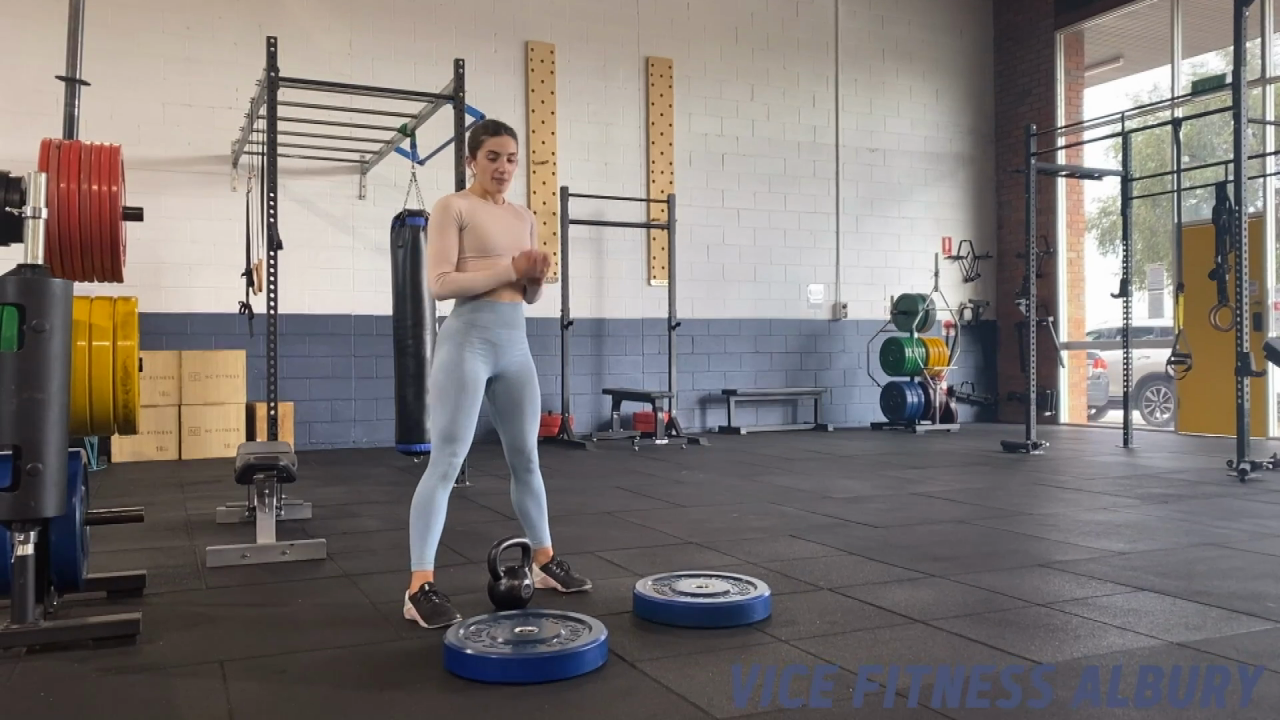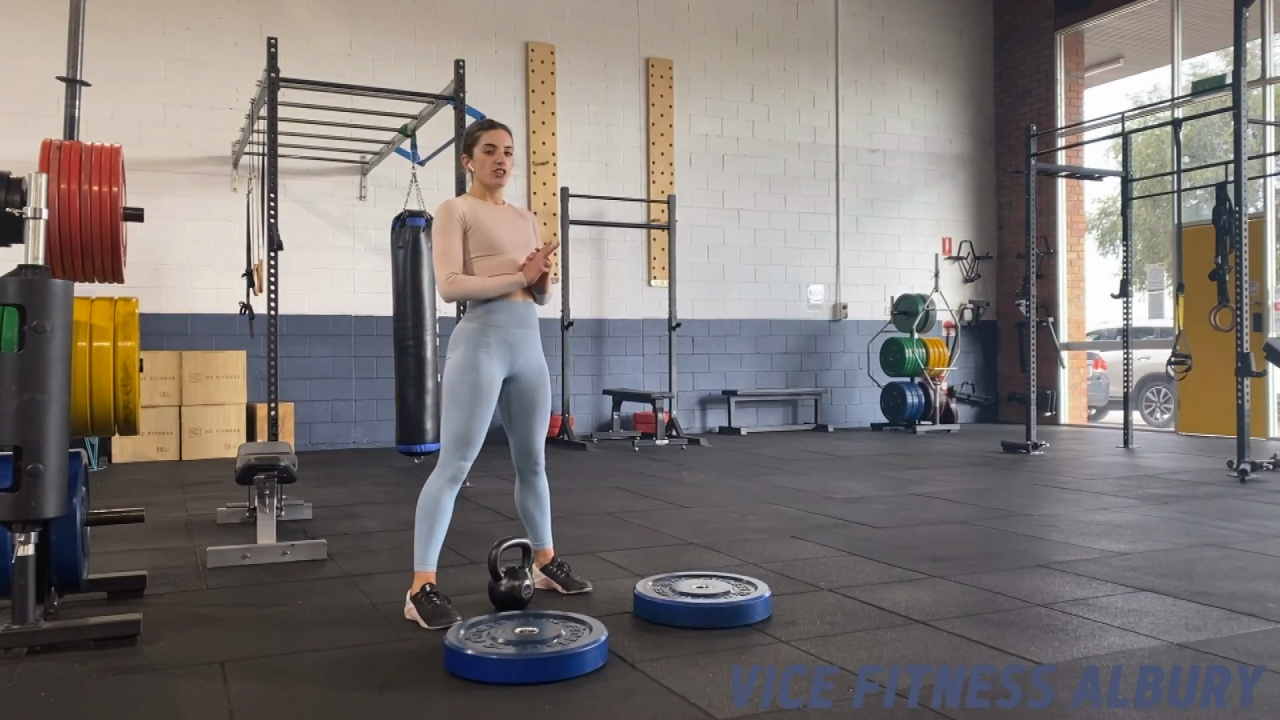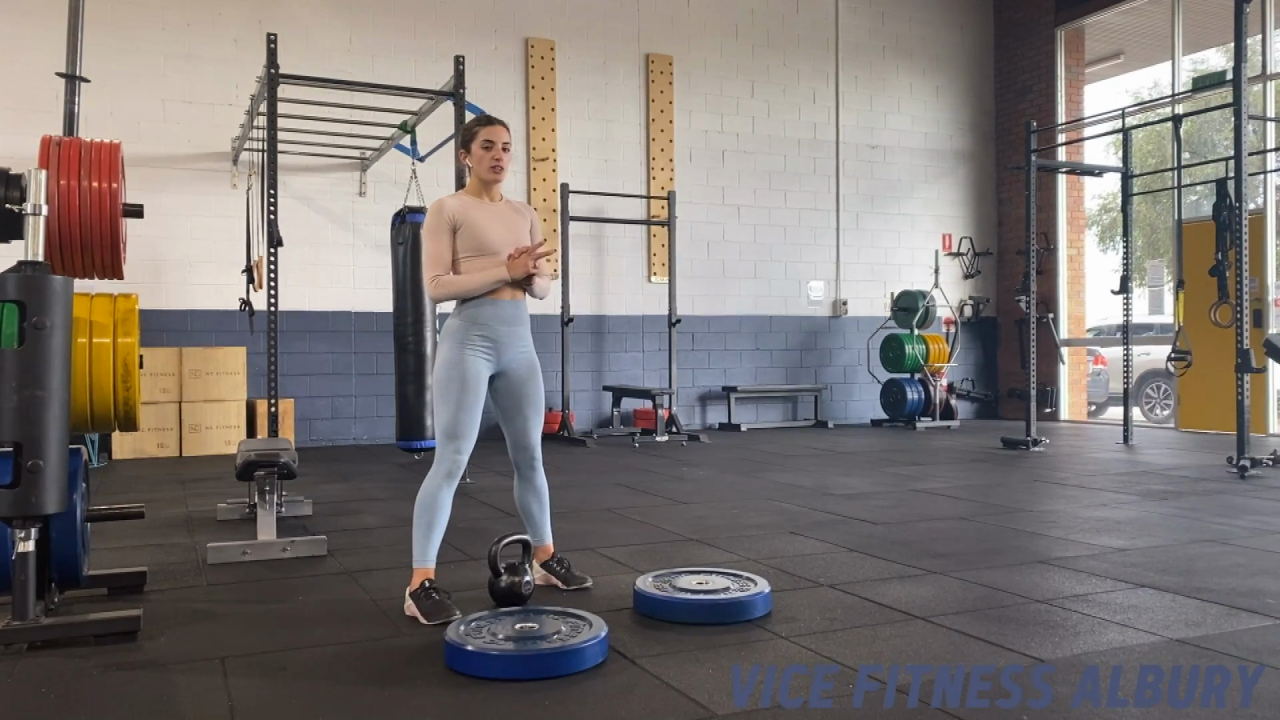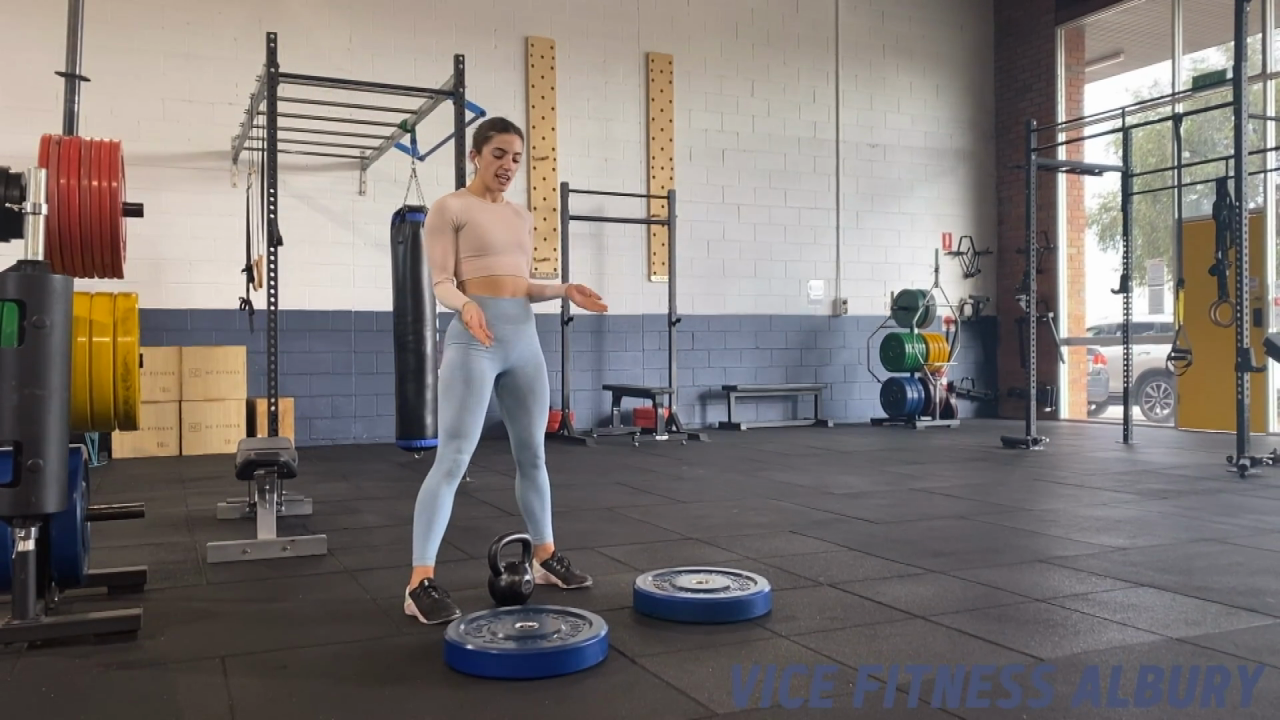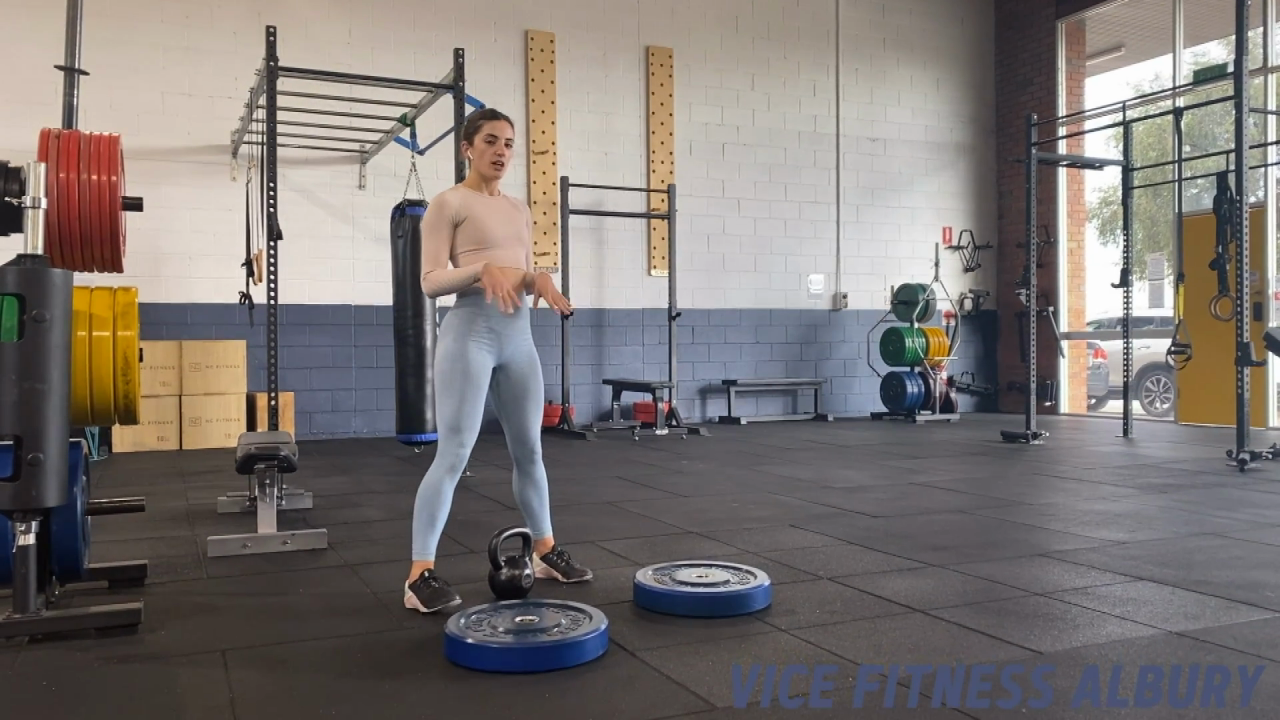
dt=1s
person 1, frame 1
left shoulder: (524, 217)
right shoulder: (452, 207)
right elbow: (440, 284)
left wrist: (535, 276)
right wrist: (507, 268)
left hip: (515, 341)
right hip: (468, 338)
left knee: (525, 458)
right knee: (446, 462)
left ankle: (545, 561)
right ankle: (420, 587)
person 1, frame 2
left shoulder: (525, 218)
right shoulder: (455, 211)
right elbow: (449, 285)
left wrist: (540, 279)
right wrist: (518, 277)
left hip: (528, 343)
right hip: (482, 339)
left knee: (532, 461)
right knee: (455, 463)
left ankle: (545, 562)
right ankle: (421, 588)
person 1, frame 3
left shoulder: (525, 214)
right shoulder: (447, 209)
left elbow: (542, 287)
right elbow: (436, 287)
left wrist: (529, 277)
right wrist: (504, 272)
left hip: (519, 340)
right hip: (469, 338)
left knee: (529, 456)
right knee: (451, 460)
left ankle: (546, 558)
right ankle: (421, 583)
person 1, frame 4
left shoulder: (522, 216)
right shoulder: (450, 208)
right elbow: (440, 284)
left wrist: (564, 290)
right wrist: (465, 305)
left hip: (524, 340)
right hip: (473, 341)
left knee: (532, 454)
right knee: (453, 459)
left ankle: (546, 556)
right ankle: (421, 581)
person 1, frame 5
left shoulder: (519, 209)
right shoulder: (448, 203)
right elbow: (431, 282)
left wrist: (539, 281)
right wrist: (479, 269)
left hip: (518, 334)
right hip: (470, 331)
left knee: (528, 449)
right knee: (454, 453)
left ankle: (545, 551)
right ankle: (420, 574)
